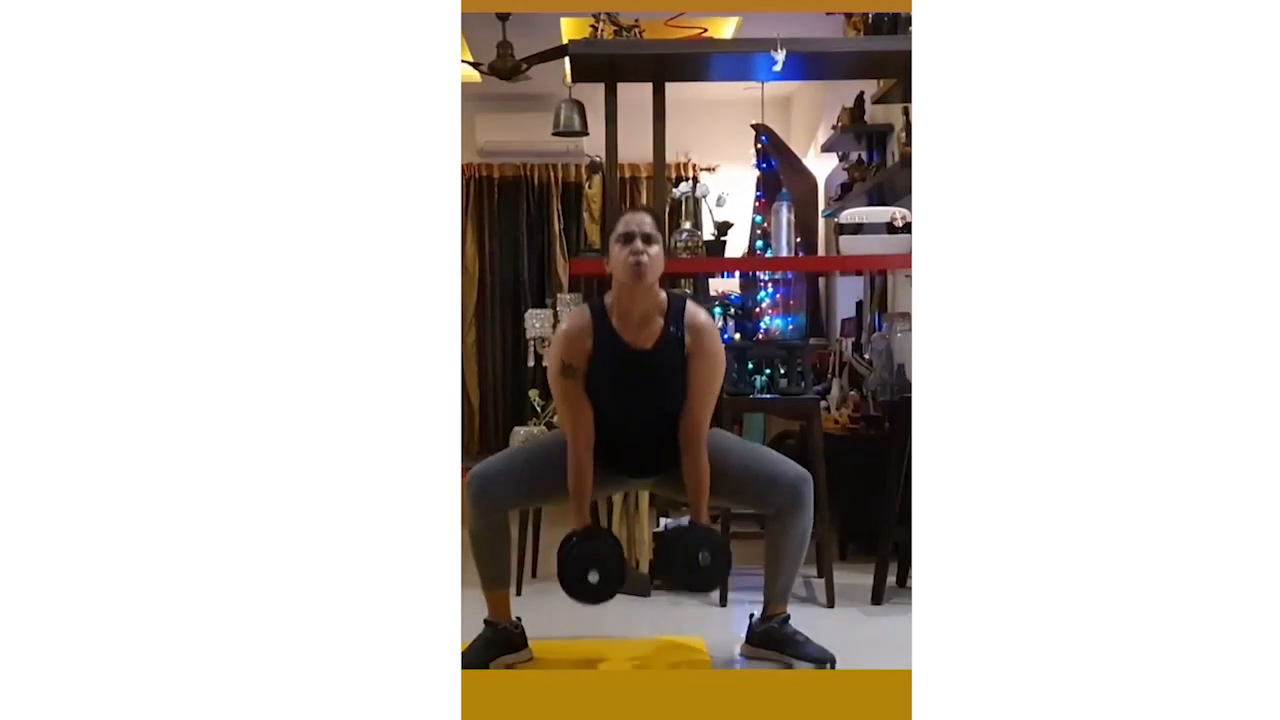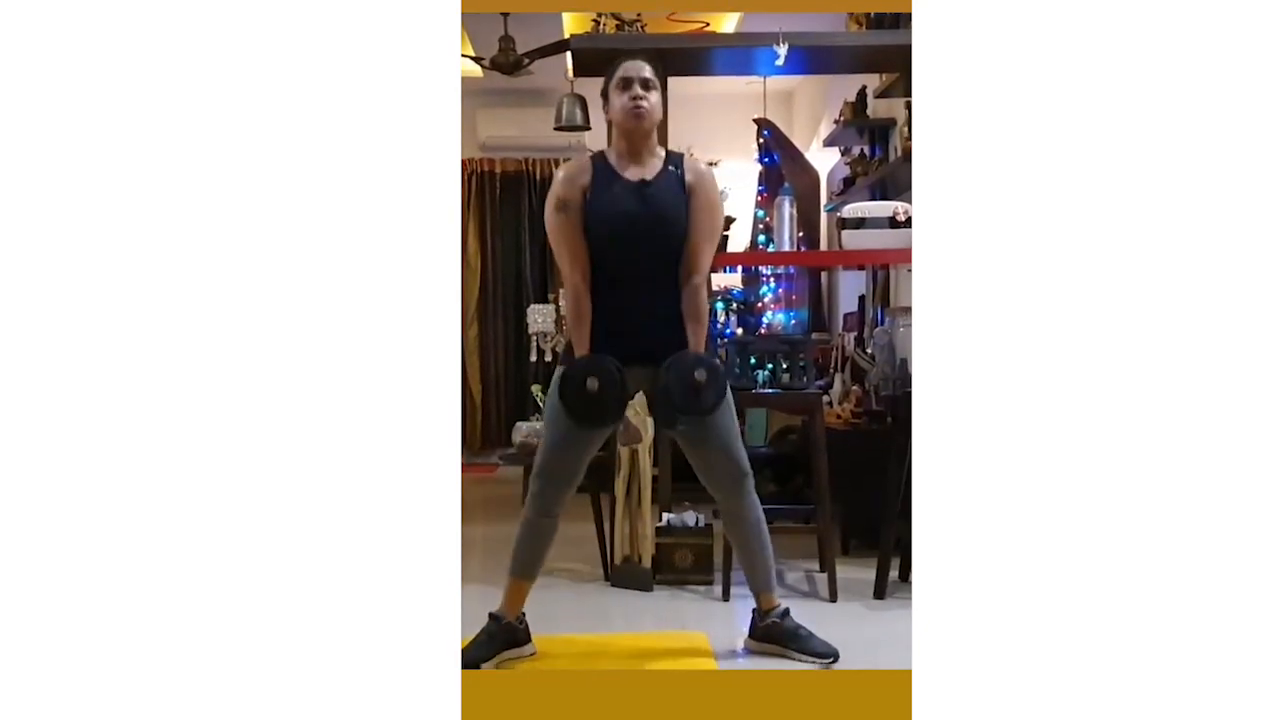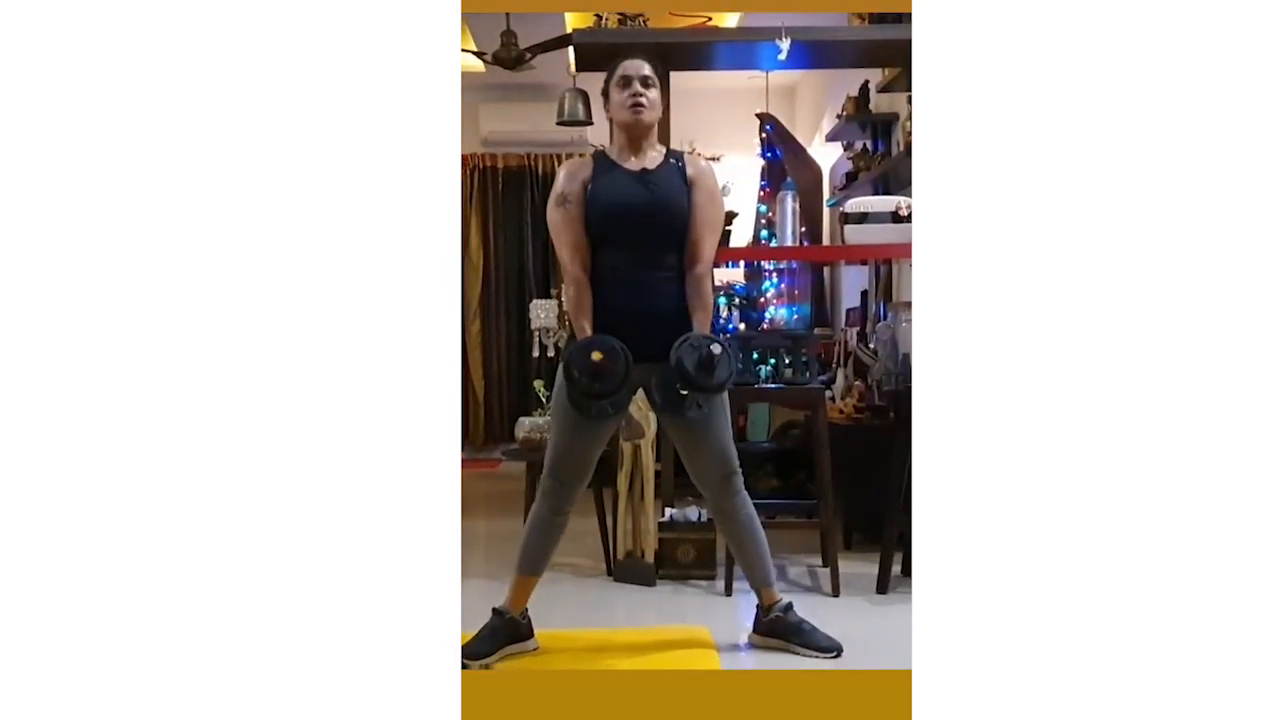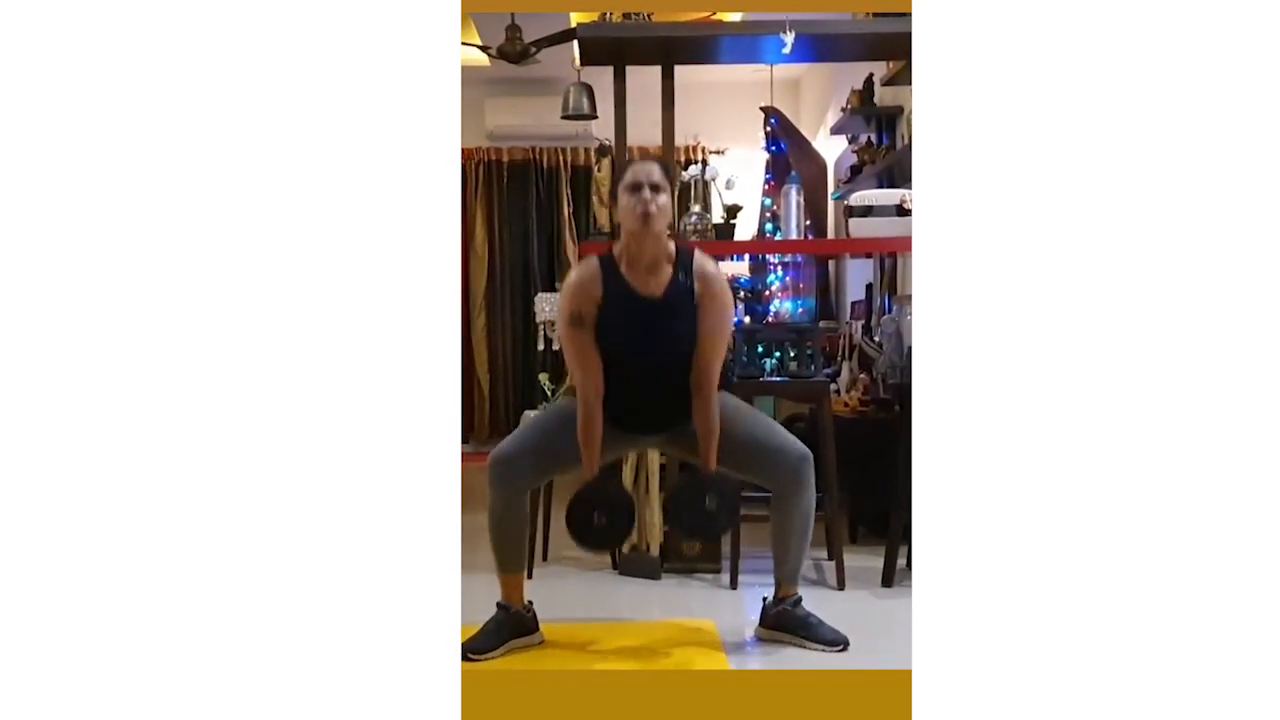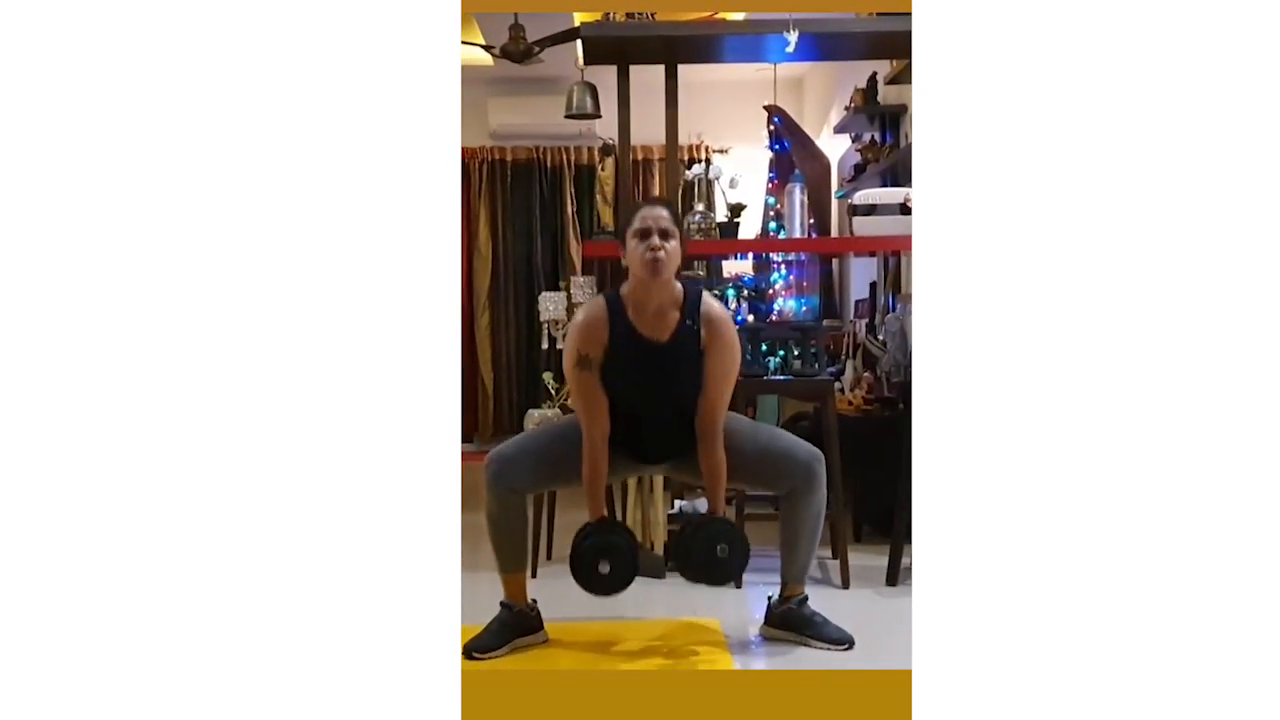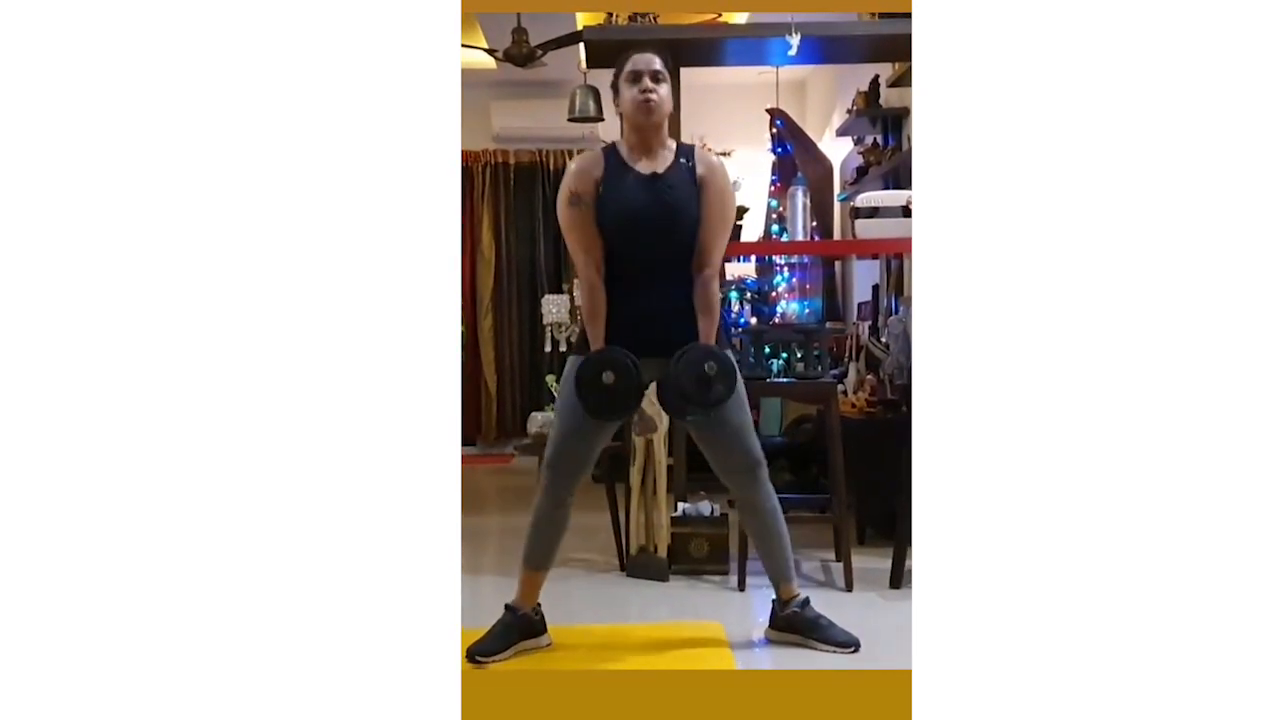
dt=0.5s
person 1, frame 1
left shoulder: (697, 327)
right shoulder: (577, 332)
left elbow: (695, 433)
right elbow: (579, 442)
left wrist: (699, 523)
right wrist: (582, 529)
left hip: (673, 454)
right hip: (603, 456)
left knee: (795, 487)
right knee: (483, 487)
left ankle: (772, 626)
right ankle: (502, 631)
person 1, frame 2
left shoulder: (695, 178)
right shoulder: (575, 179)
left elbow: (696, 281)
right elbow: (576, 284)
left hip: (675, 350)
right hip: (601, 350)
left knee: (735, 479)
right knee: (548, 483)
left ankle: (770, 618)
right ankle: (508, 623)
person 1, frame 3
left shoulder: (694, 173)
right shoulder: (578, 176)
left elbow: (700, 268)
right elbow: (575, 272)
left hip: (678, 347)
left knee: (722, 478)
right knee: (561, 482)
left ankle: (774, 614)
right ankle: (511, 620)
person 1, frame 4
left shoulder: (705, 276)
right shoulder: (586, 283)
left elbow: (705, 382)
right elbow: (589, 393)
left wrist: (708, 469)
right wrist: (590, 477)
left hip: (685, 413)
right hip: (612, 416)
left knee: (796, 464)
right knee: (505, 467)
left ankle: (783, 606)
right ankle: (515, 613)
person 1, frame 5
left shoulder: (713, 319)
right shoulder: (593, 322)
left elbow: (711, 425)
right elbow: (595, 433)
left wrist: (718, 515)
right wrist: (597, 522)
left hip: (688, 442)
right hip: (619, 442)
left knee: (807, 467)
right knee: (502, 471)
left ankle: (789, 606)
right ankle: (519, 613)
person 1, frame 6
left shoulder: (706, 169)
right shoulder: (588, 172)
left elbow: (707, 272)
right elbow: (591, 276)
left hip: (687, 340)
right hip: (613, 341)
left knee: (748, 467)
right knee: (560, 470)
left ankle: (790, 607)
right ankle: (524, 615)
